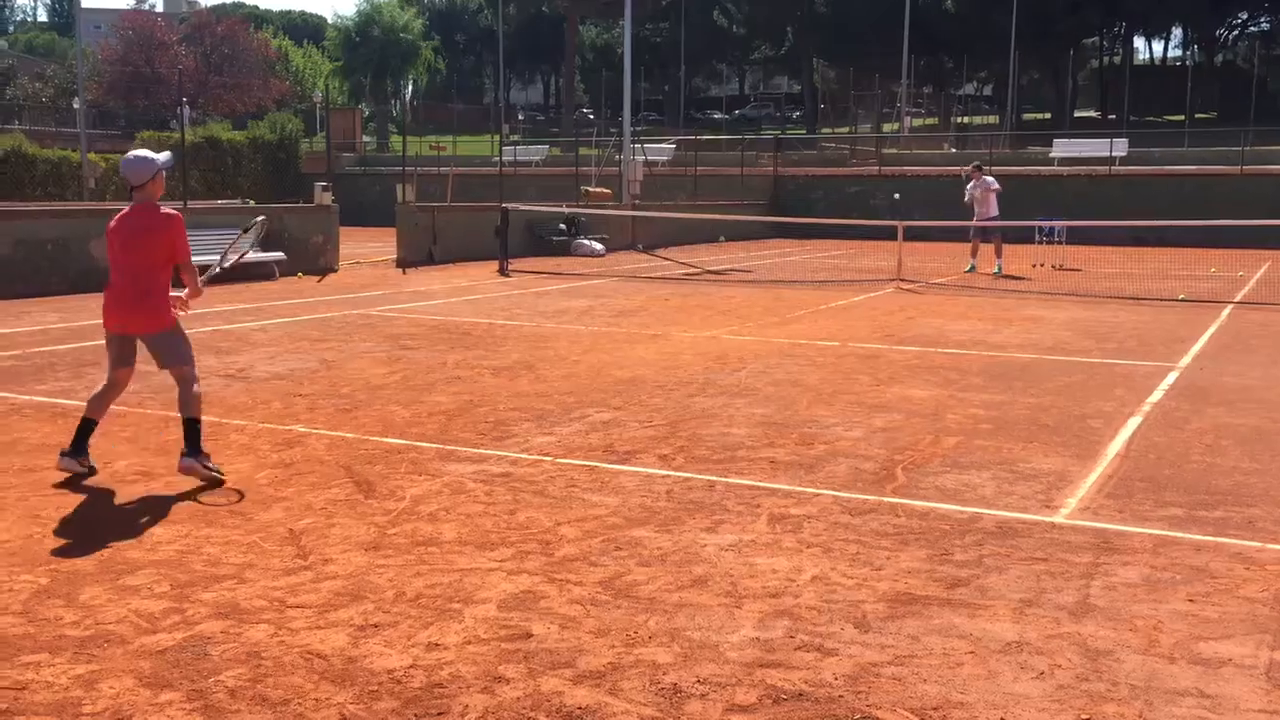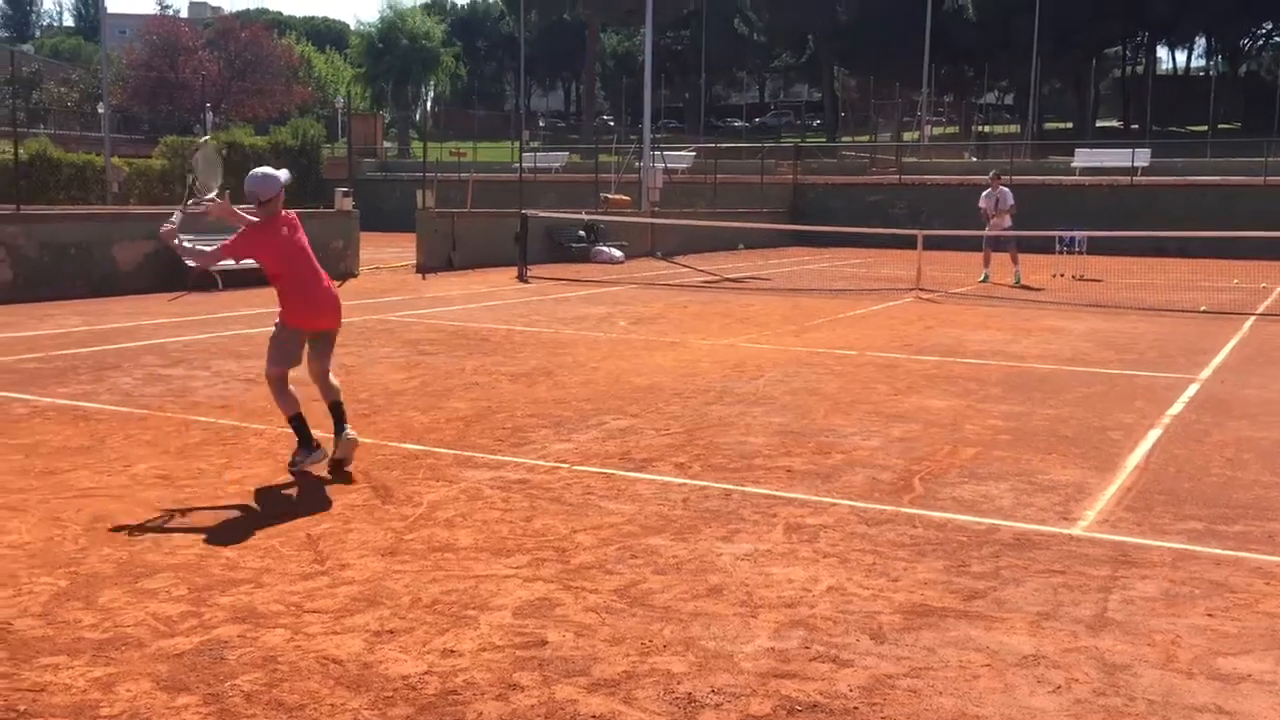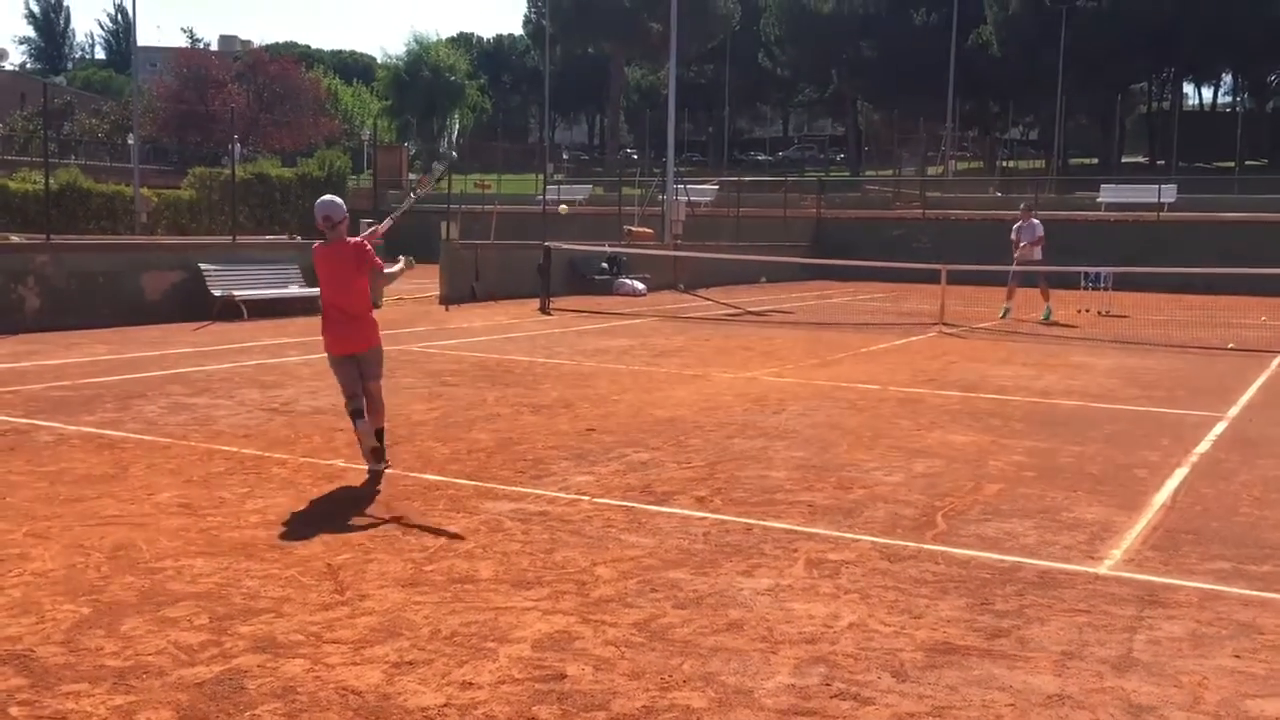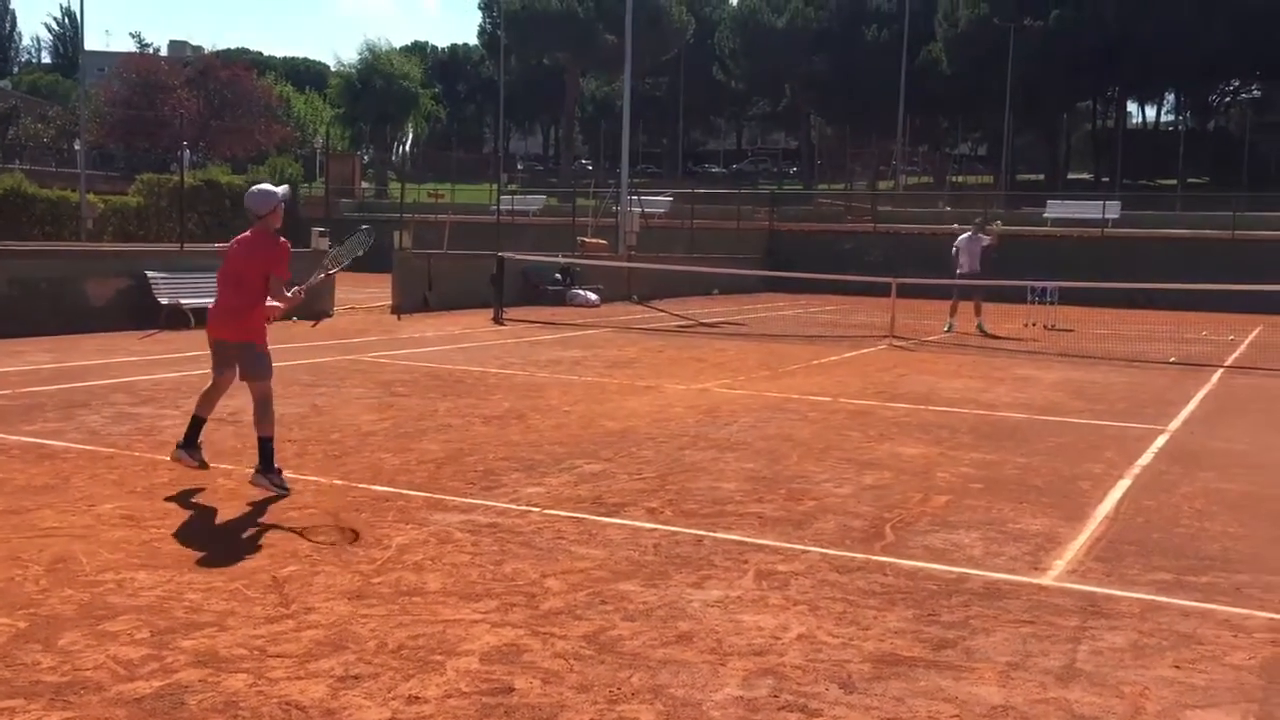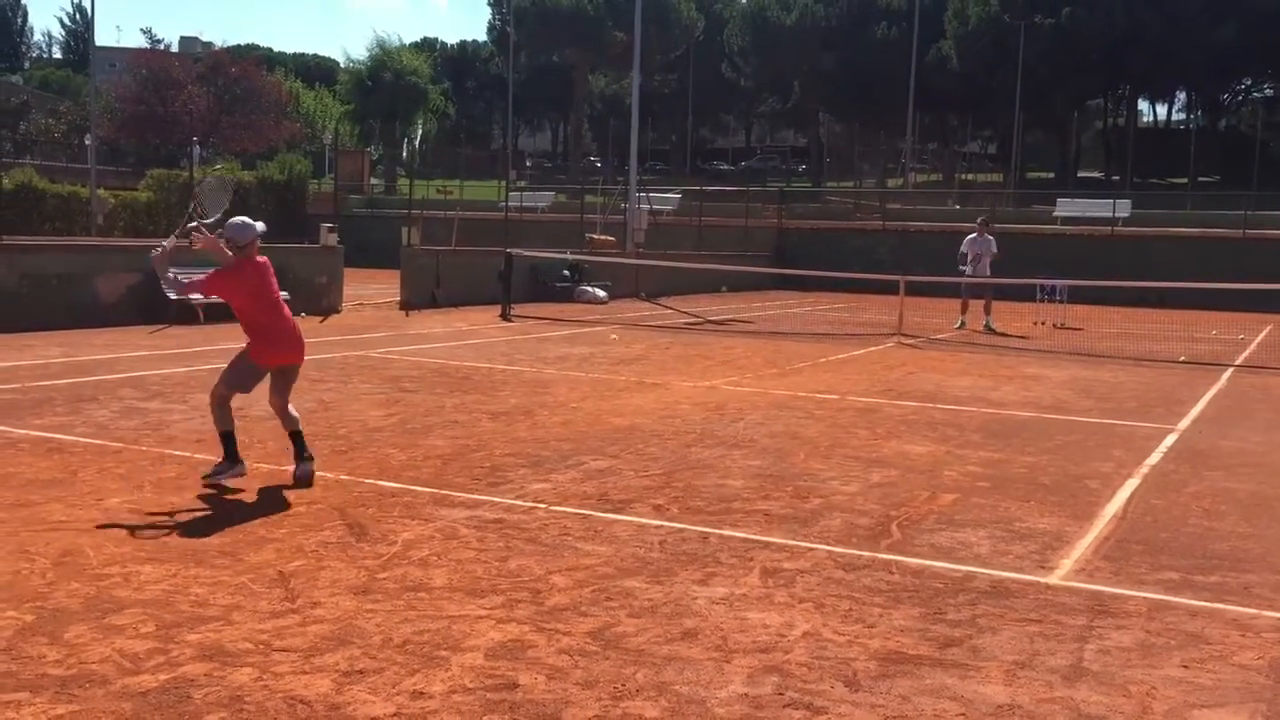
dt=0.7s
person 1, frame 1
left shoulder: (117, 223)
right shoulder: (170, 220)
left elbow: (128, 273)
right elbow: (186, 269)
right wrist: (193, 290)
left hip: (116, 312)
right hip: (152, 314)
left knee: (115, 383)
right knee: (187, 378)
left ankle: (76, 450)
right ankle: (192, 452)
person 1, frame 2
left shoulder: (254, 234)
right shoulder: (291, 220)
left elbow: (210, 258)
left wrist: (176, 243)
right wrist: (233, 212)
left hip: (298, 312)
right hip: (330, 304)
left knee: (276, 378)
right knee: (322, 372)
left ankle: (307, 444)
right ankle: (343, 431)
person 1, frame 3
left shoulder: (318, 252)
right shoulder: (358, 247)
right elbow: (381, 278)
left wrist: (366, 237)
right wrist: (402, 266)
left hip: (335, 337)
right hip: (364, 333)
left knee: (352, 392)
right knee: (373, 391)
left ankle: (362, 425)
right ankle: (377, 454)
person 1, frame 4
left shoulder: (237, 243)
right shoulder: (278, 246)
right elbow: (280, 294)
right wrist: (291, 299)
left hip: (219, 323)
right hip: (248, 328)
left knee: (219, 383)
right knee: (263, 396)
left ankle: (189, 445)
right ankle: (265, 468)
person 1, frame 5
left shoulder: (224, 274)
right shoulder: (263, 264)
left elbow: (183, 288)
left wrist: (160, 265)
right wrist: (214, 245)
left hip: (263, 348)
right hip: (294, 345)
left knee: (219, 397)
right knee: (280, 402)
left ankle: (231, 460)
right ankle: (303, 457)
